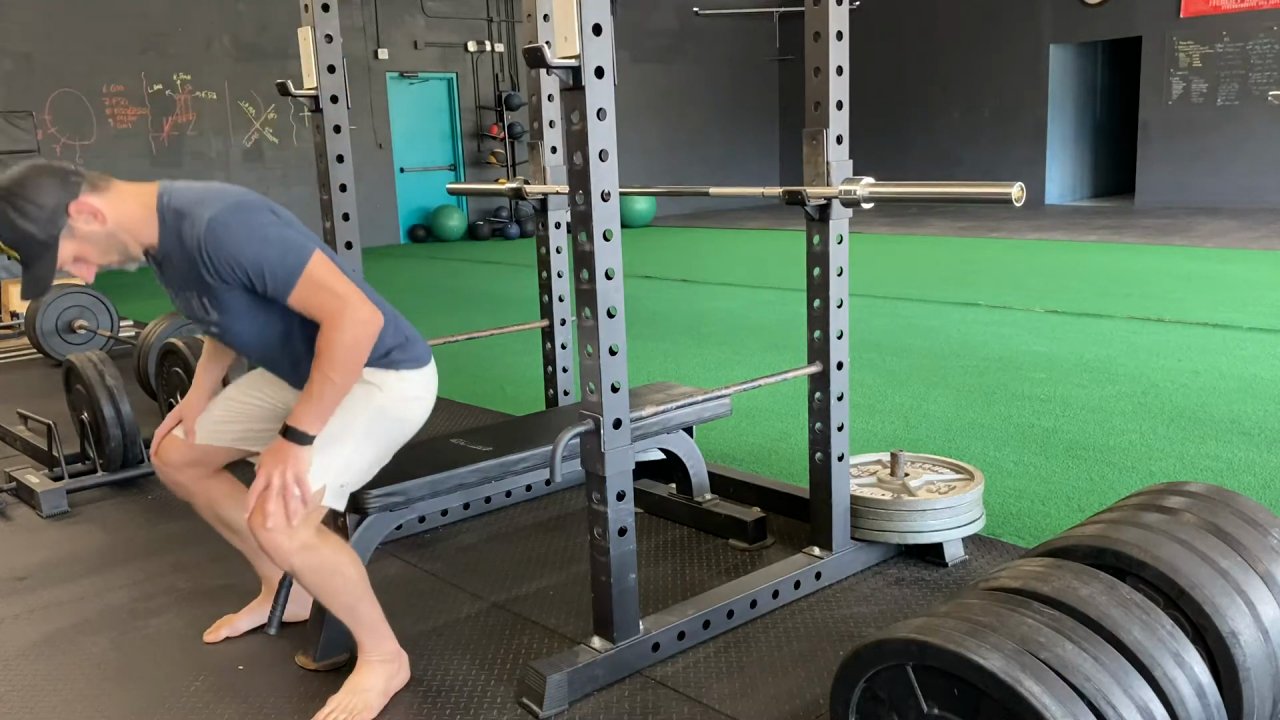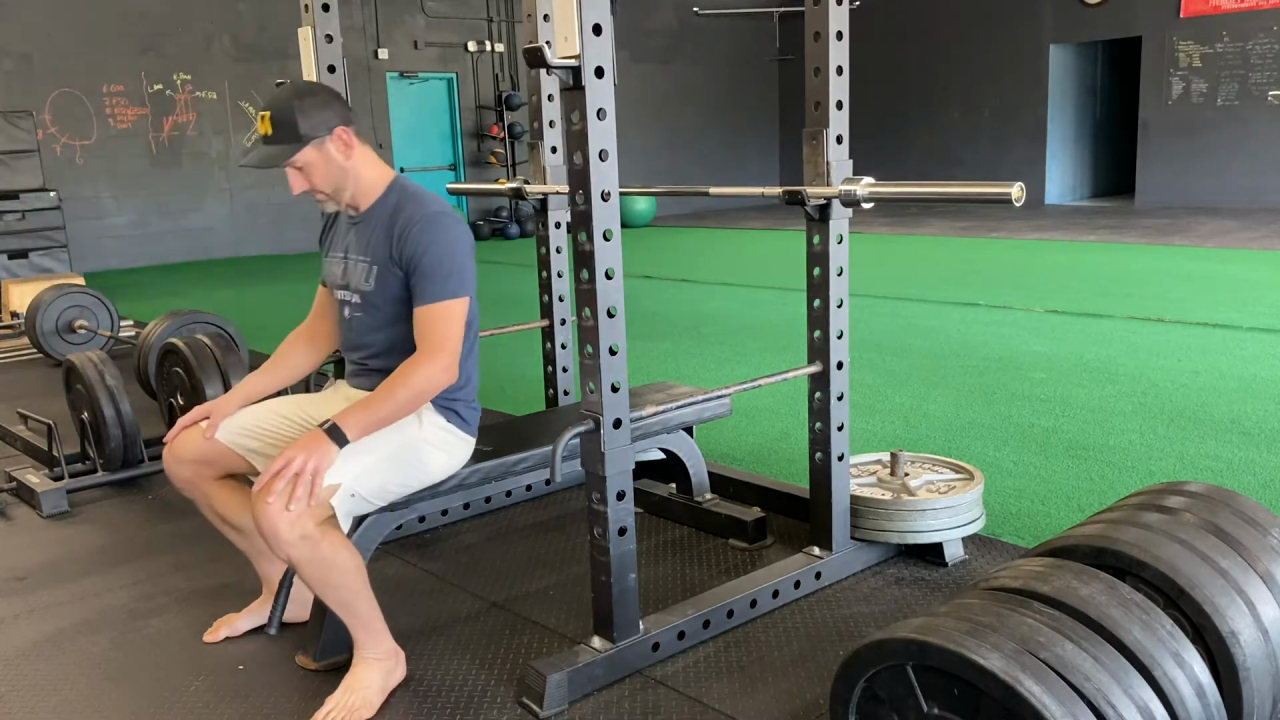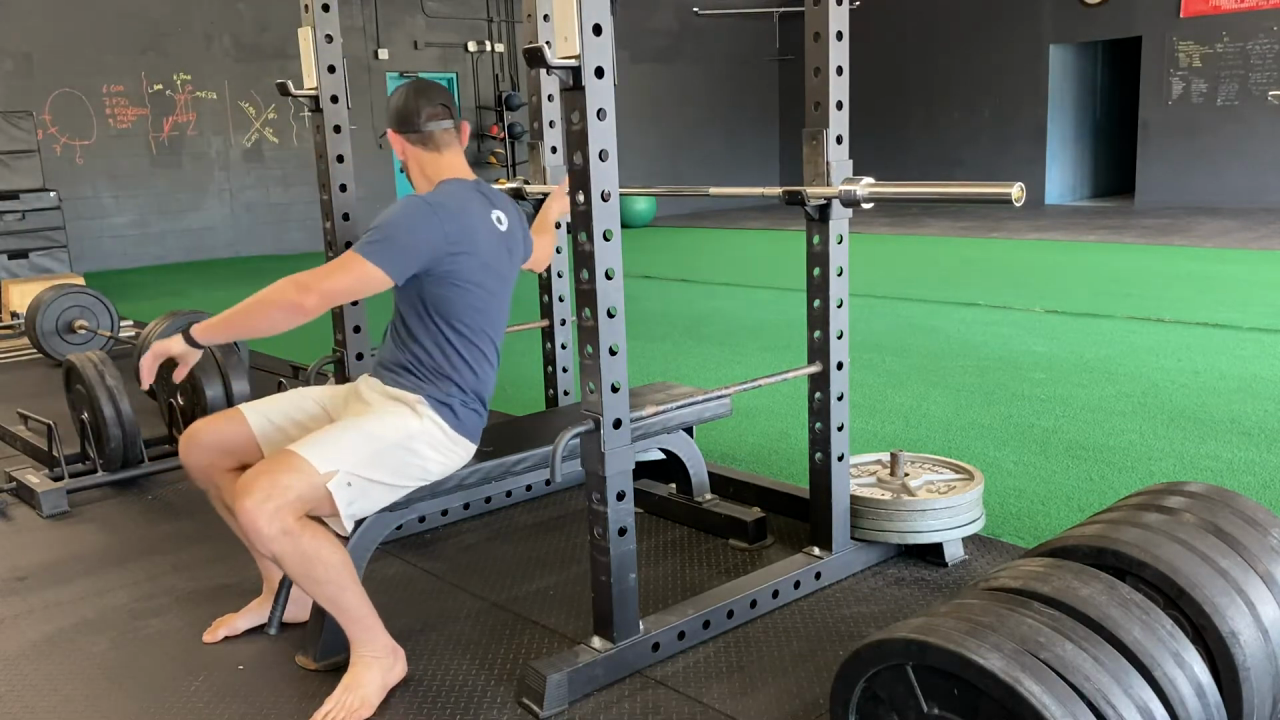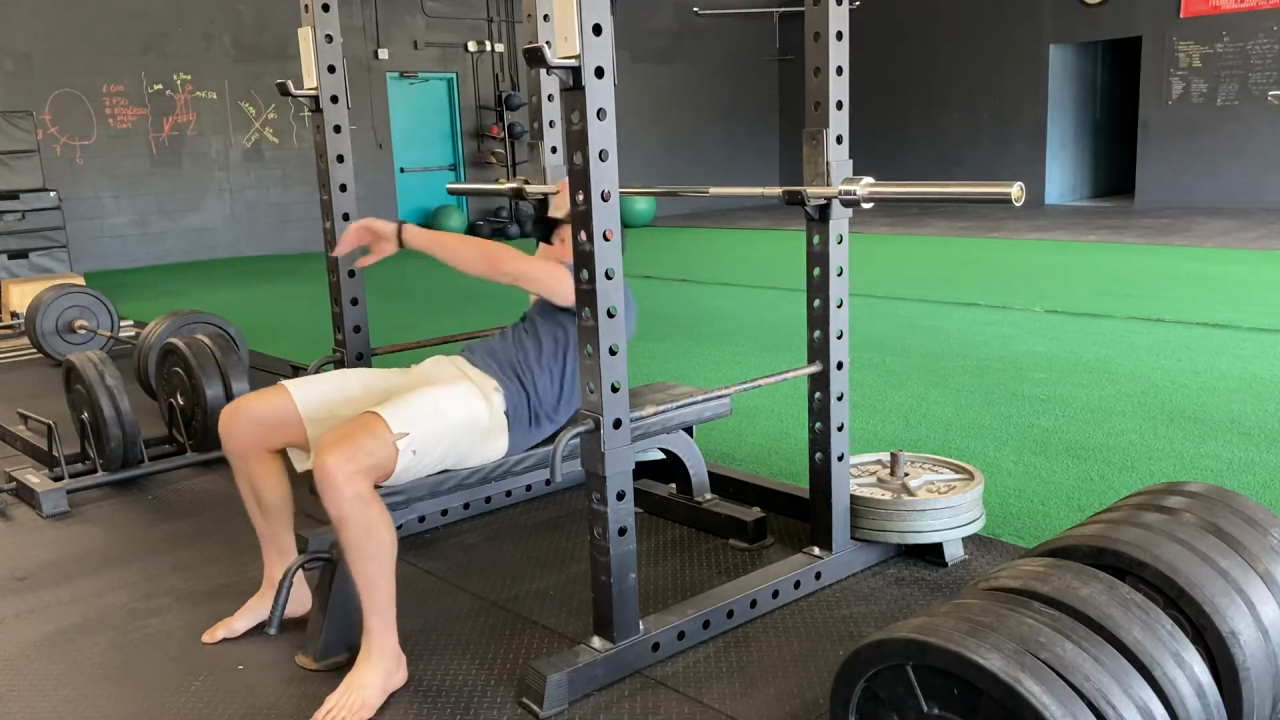
dt=1s
person 1, frame 1
left shoulder: (217, 223)
right shoulder: (157, 230)
left elbow: (356, 316)
left wrist: (297, 438)
right wrist: (201, 393)
left hip: (385, 373)
right hip: (306, 369)
left knee: (277, 519)
right knee: (176, 455)
left ankle: (383, 656)
right ankle: (282, 592)
person 1, frame 2
left shoulder: (429, 225)
right shoulder: (339, 221)
left elbow: (438, 365)
right elbow: (321, 330)
left wrist: (333, 436)
right wrist: (234, 400)
left hip: (428, 418)
right hip: (354, 396)
left knee: (282, 507)
right knee: (186, 455)
left ankle: (379, 653)
right ankle: (284, 588)
person 1, frame 3
left shoulder: (428, 214)
right shoulder: (501, 209)
left elbow: (312, 293)
right elbow: (537, 255)
left wrist: (196, 337)
right wrist: (555, 204)
left hip: (429, 419)
right hip: (379, 392)
left knee: (261, 504)
right knee: (203, 446)
left ankle: (376, 651)
right ankle: (285, 588)
person 1, frame 4
right shoulder: (578, 293)
left elbow: (508, 267)
right elbow: (534, 277)
left wrist: (404, 234)
right wrist: (563, 207)
left hip: (486, 404)
left knee: (339, 464)
right knee: (242, 421)
left ankle: (382, 655)
right ankle: (283, 583)
